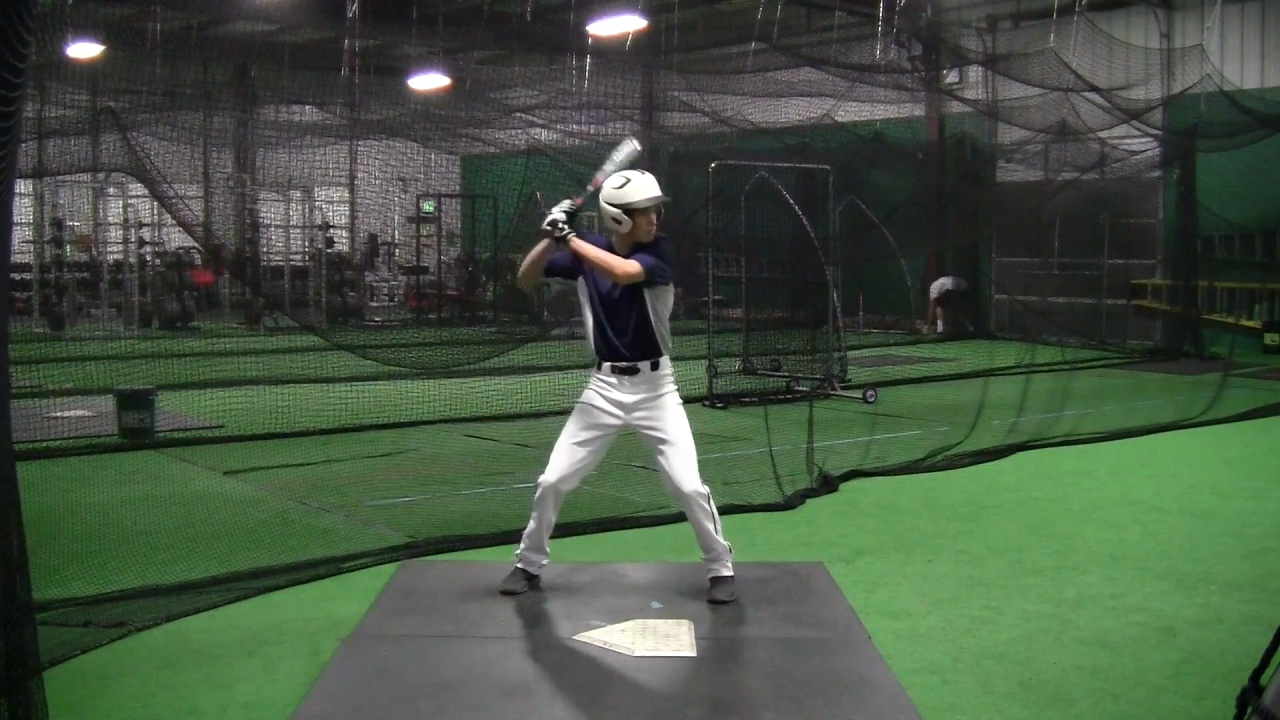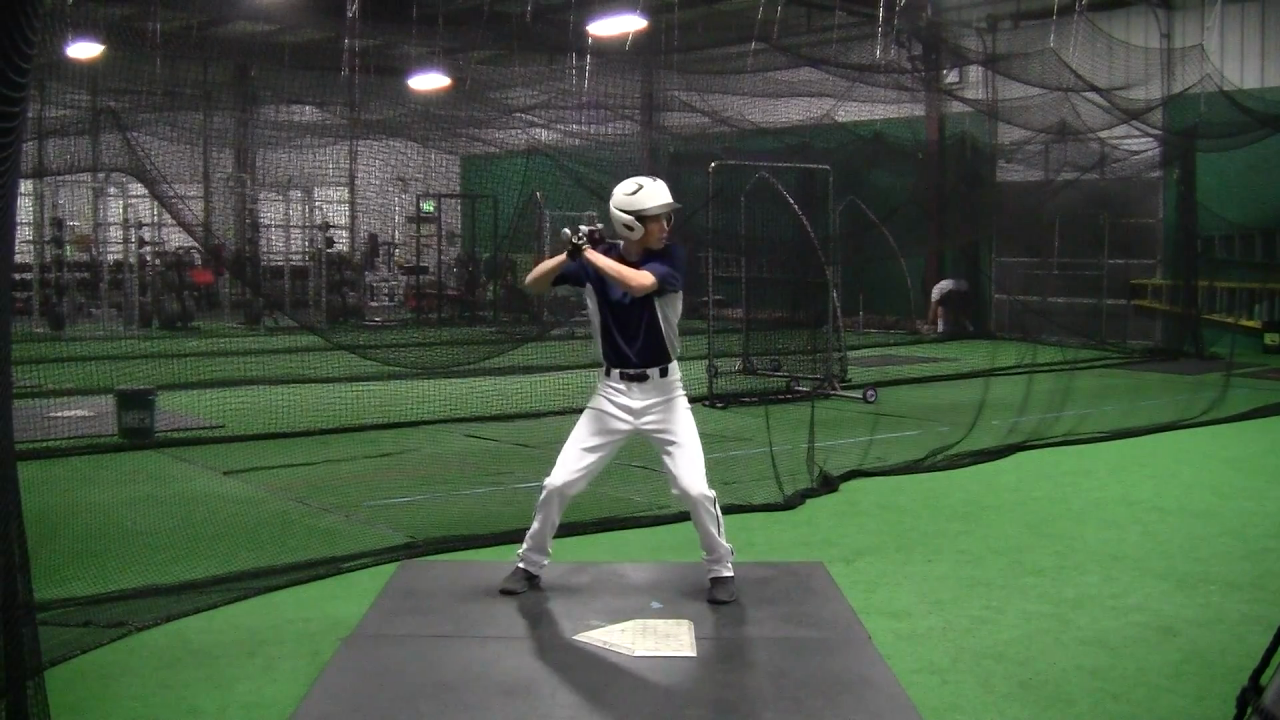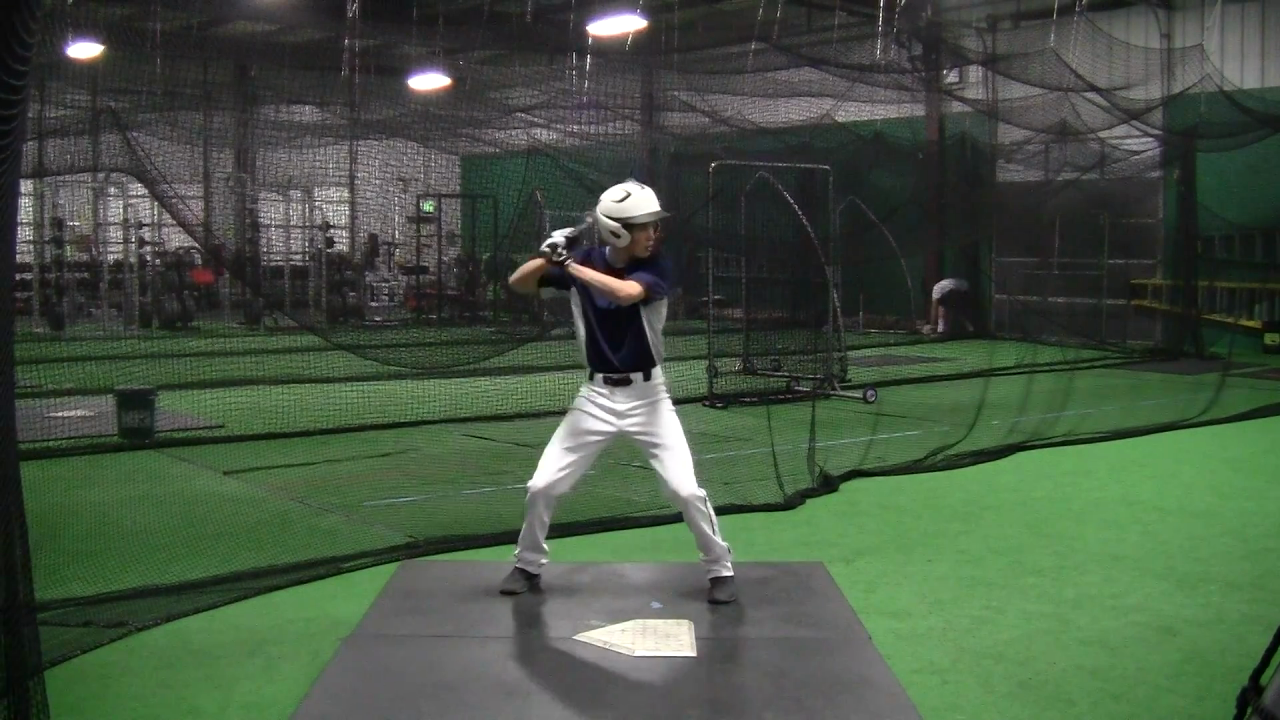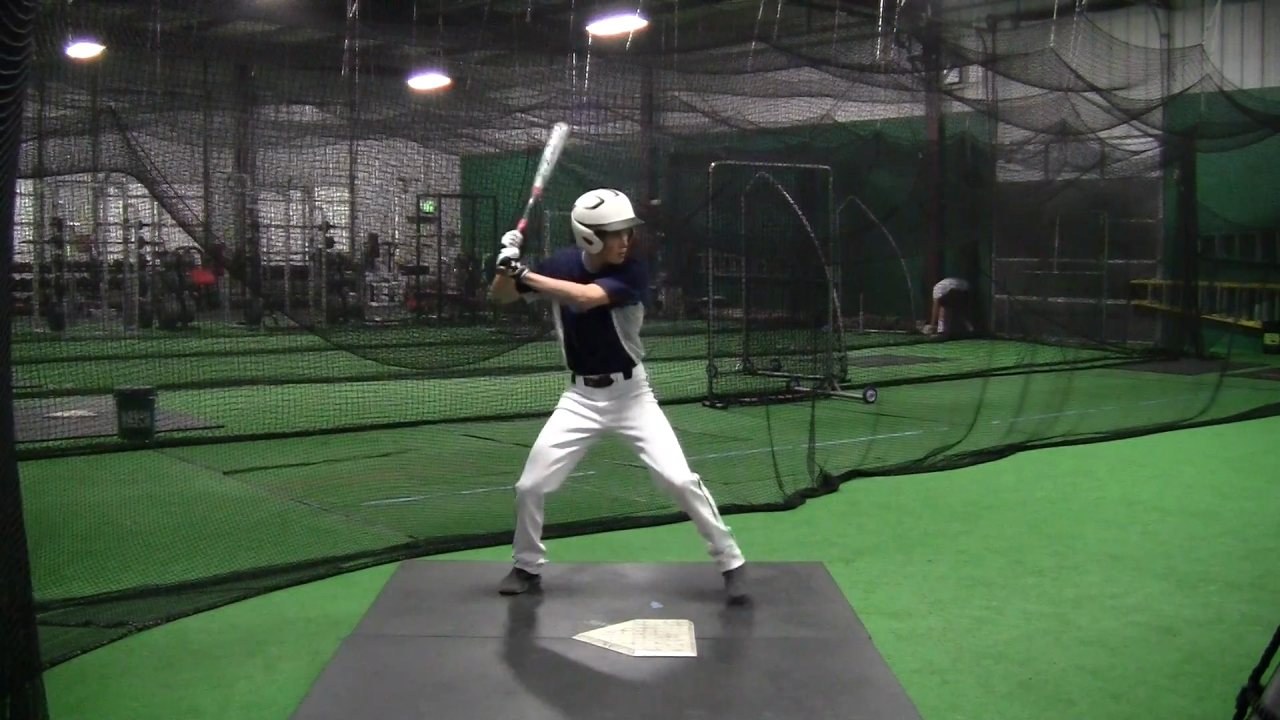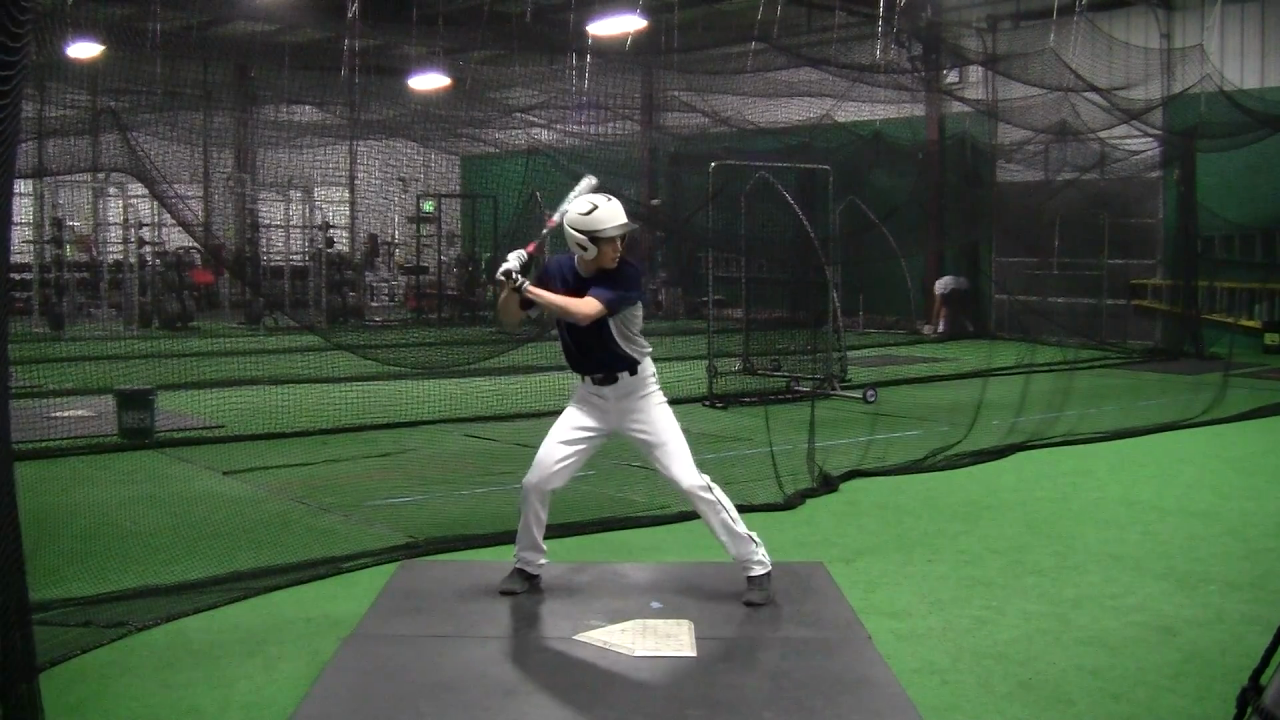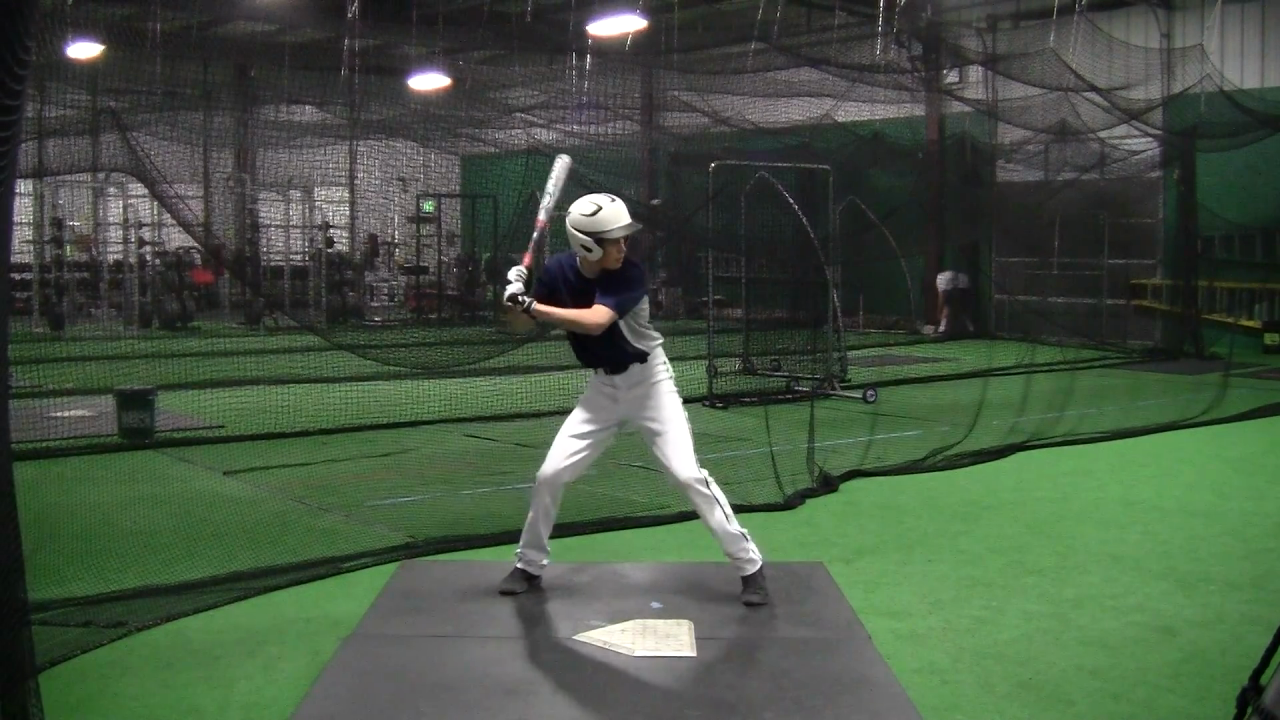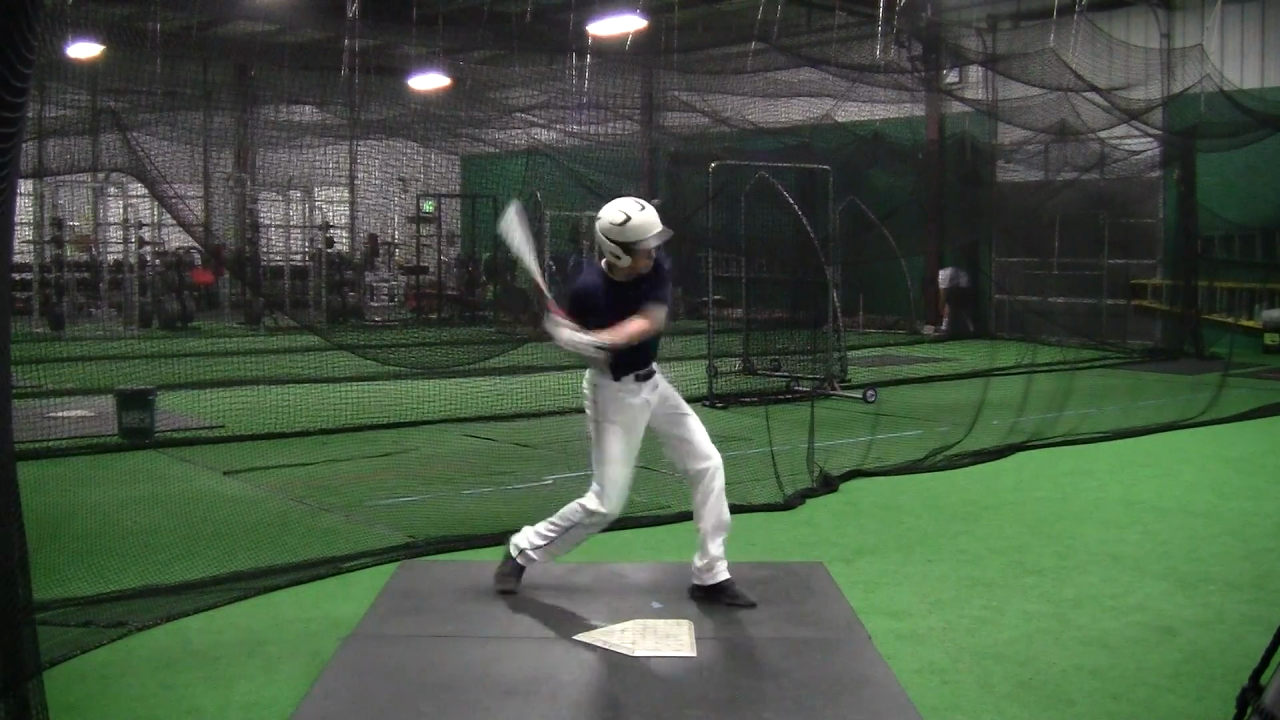
dt=0.2s
person 1, frame 1
left shoulder: (659, 251)
right shoulder: (589, 248)
left elbow: (623, 272)
right elbow: (526, 279)
left wrist: (568, 238)
right wrist: (551, 239)
left hip: (654, 386)
right hip: (604, 386)
left knee: (688, 486)
right knee: (553, 481)
left ankle: (720, 568)
right ankle: (529, 564)
person 1, frame 2
left shoulder: (671, 258)
right shoulder: (597, 258)
left elbow: (639, 283)
right elbow: (532, 285)
left wrist: (586, 252)
right wrist: (572, 254)
left hip: (664, 392)
right hip: (613, 392)
left knee: (696, 490)
right knee: (559, 484)
left ankle: (721, 569)
right ankle: (530, 564)
person 1, frame 3
left shoulder: (657, 266)
right shoulder: (586, 258)
left elbow: (627, 293)
right elbow: (517, 284)
left wrist: (569, 265)
right wrist: (549, 257)
left hip: (647, 395)
right hip: (597, 395)
left knee: (686, 490)
right knee: (542, 486)
left ankle: (720, 569)
right ankle: (528, 564)
person 1, frame 4
left shoulder: (631, 272)
right shoulder: (560, 262)
left elbow: (585, 297)
right elbow: (500, 297)
left wrist: (525, 273)
right wrist: (507, 264)
left hip: (630, 393)
right hip: (580, 396)
left knee: (681, 479)
right knee: (531, 486)
left ankle: (730, 562)
right ankle: (527, 565)
person 1, frame 5
left shoulder: (626, 276)
right shoulder: (555, 270)
left elbow: (583, 313)
right elbow: (508, 320)
left wrist: (525, 287)
right wrist: (509, 284)
left hip: (638, 391)
right hip: (589, 396)
left knee: (690, 481)
right knee: (536, 481)
left ankle: (756, 565)
right ankle: (528, 565)
person 1, frame 6
left shoulder: (630, 274)
right shoulder: (557, 269)
left elbow: (594, 322)
left wrist: (533, 305)
right wrist: (517, 293)
left hip: (649, 381)
right hip: (602, 387)
left knee: (687, 473)
right knee: (551, 475)
left ankle: (750, 565)
right ankle: (529, 565)
person 1, frame 7
left shoulder: (656, 268)
right shoulder: (588, 287)
left elbow: (649, 323)
right elbow: (568, 331)
left wrist: (601, 341)
left hip: (651, 382)
right hip: (612, 393)
left knee: (707, 465)
right knee: (605, 504)
left ankle: (711, 577)
right ankle: (522, 552)
